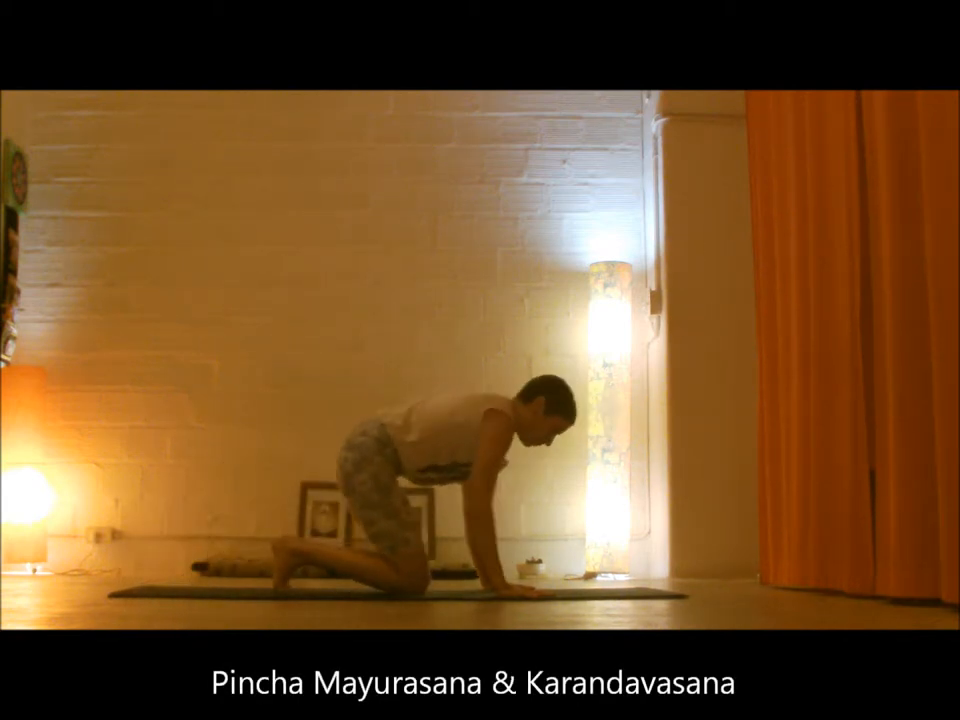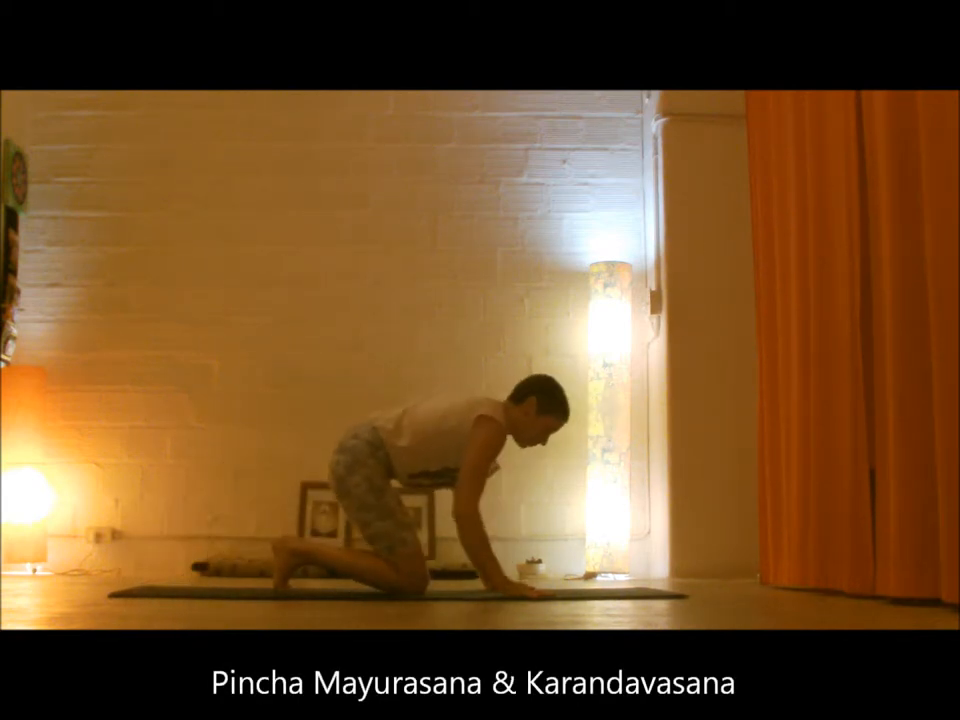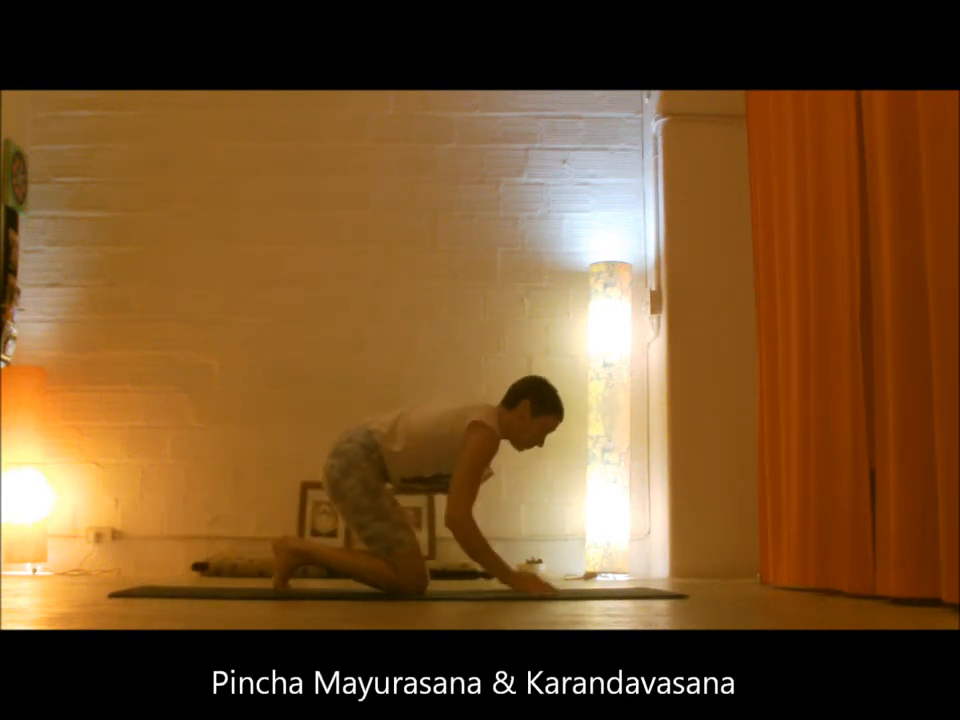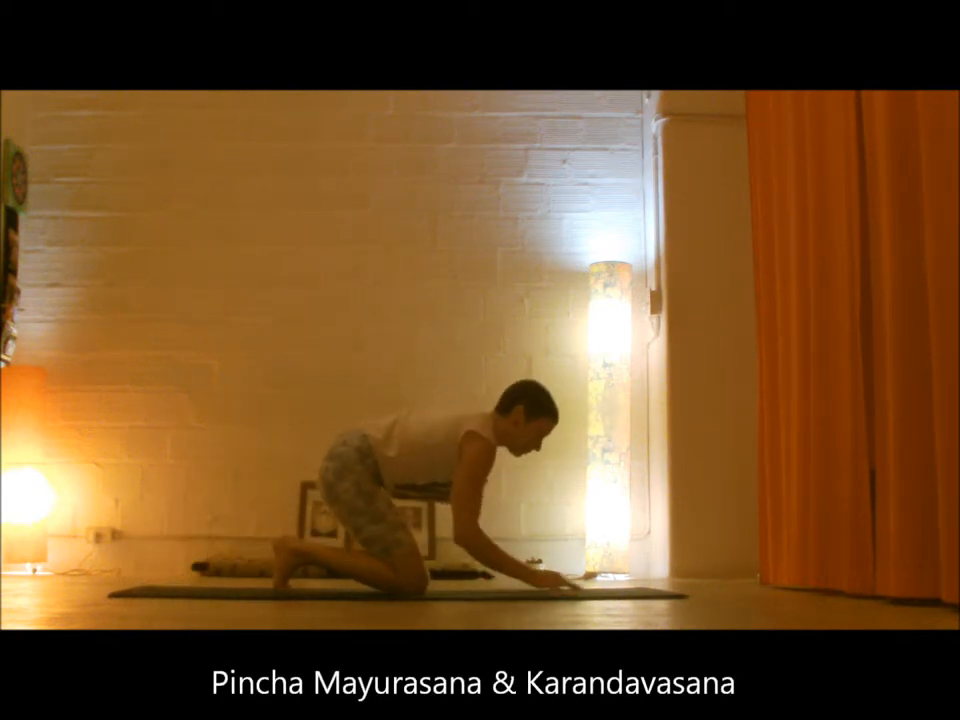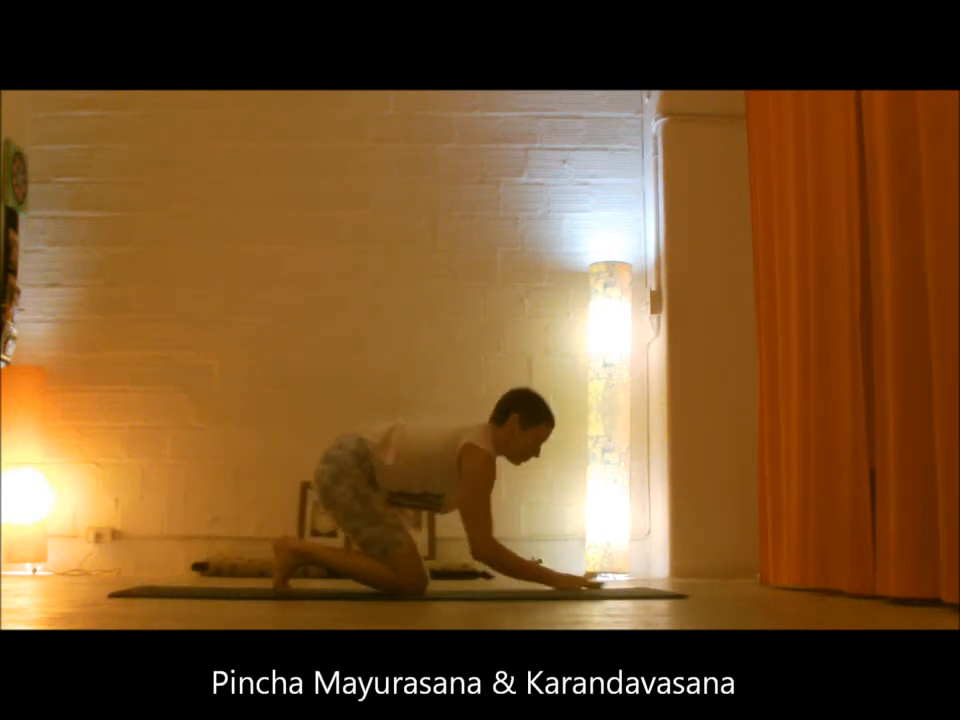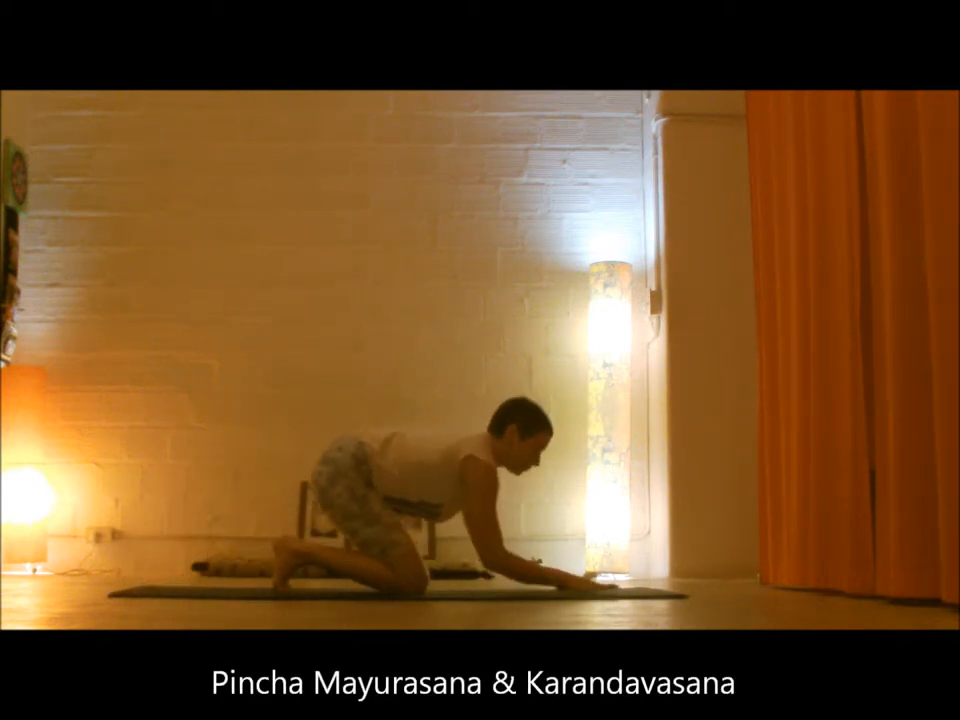
dt=0.1s
person 1, frame 1
left shoulder: (489, 417)
right shoulder: (501, 420)
left elbow: (475, 506)
right elbow: (477, 506)
left wrist: (489, 578)
right wrist: (498, 582)
left hip: (367, 452)
right hip: (370, 456)
left knee: (408, 569)
right knee: (413, 581)
left ankle: (299, 550)
right ankle: (298, 552)
person 1, frame 2
left shoulder: (480, 425)
right shoulder: (492, 426)
left elbow: (465, 509)
right elbow: (463, 510)
left wrist: (488, 577)
right wrist: (499, 581)
left hip: (361, 454)
right hip: (363, 459)
left knee: (405, 569)
right knee: (412, 582)
left ankle: (298, 550)
right ankle: (298, 552)
person 1, frame 3
left shoulder: (476, 427)
right shoulder: (486, 433)
left elbow: (460, 515)
right elbow: (456, 517)
left wrist: (499, 571)
right wrist: (510, 575)
left hip: (355, 458)
right hip: (358, 463)
left knee: (406, 570)
right knee: (411, 582)
left ankle: (299, 551)
right ankle: (298, 551)
person 1, frame 4
left shoulder: (476, 436)
right shoulder: (480, 443)
left elbow: (464, 525)
right elbow: (464, 531)
left wrist: (516, 572)
right wrist: (529, 574)
left hip: (352, 460)
right hip: (352, 466)
left knee: (403, 570)
right knee: (411, 582)
left ankle: (299, 551)
right ankle: (299, 551)
person 1, frame 5
left shoulder: (472, 445)
right shoulder: (479, 455)
left elbow: (481, 544)
right elbow: (482, 547)
left wrist: (535, 574)
right wrist: (554, 577)
left hip: (345, 463)
right hip: (348, 469)
left knee: (409, 575)
right knee: (411, 582)
left ankle: (299, 550)
right ankle: (300, 552)
person 1, frame 6
left shoulder: (474, 456)
right shoulder: (479, 467)
left elbow: (488, 552)
right elbow: (493, 558)
left wrist: (540, 577)
right wrist: (565, 580)
left hip: (345, 465)
right hip: (345, 472)
left knee: (405, 572)
right knee: (411, 582)
left ankle: (299, 551)
right ankle: (300, 552)
